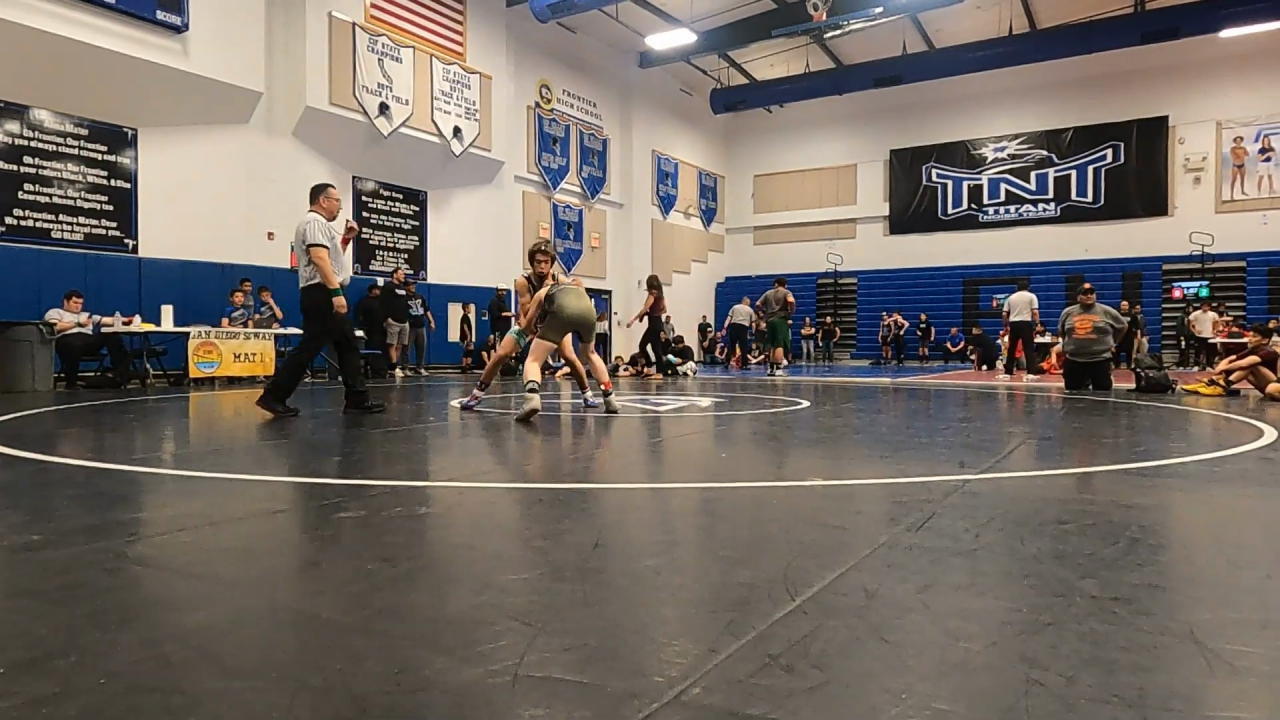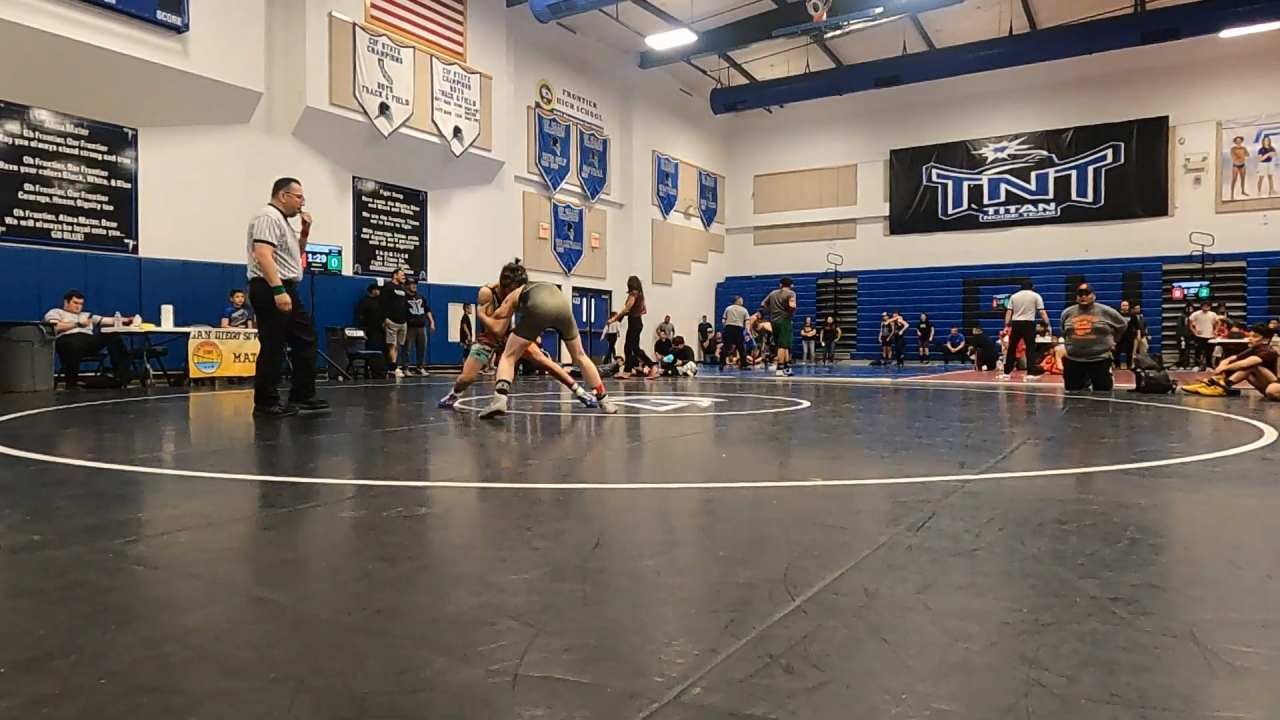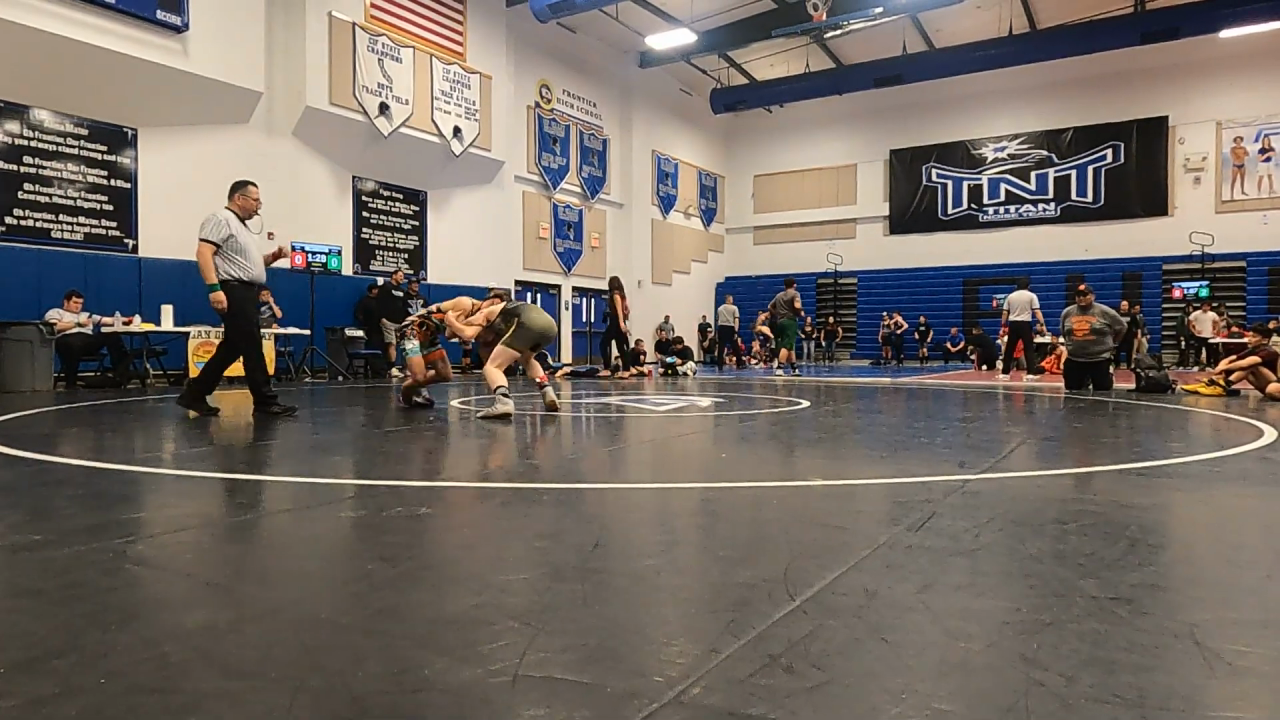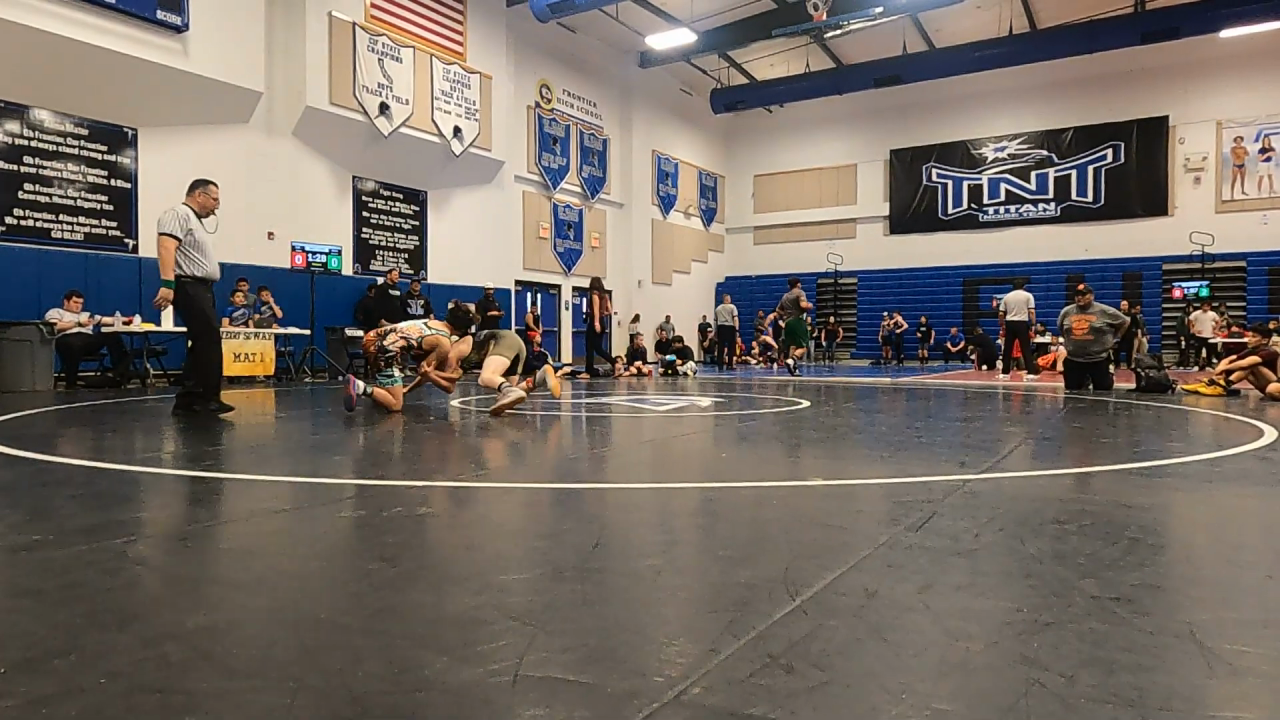
dt=0.3s
person 1, frame 1
left shoulder: (320, 225)
right shoulder: (314, 222)
right elbow: (321, 260)
left wrist: (346, 240)
right wrist: (336, 292)
left hip: (323, 295)
right hip: (322, 296)
left knee: (347, 347)
right knee: (310, 348)
left ankle: (357, 400)
right ankle: (273, 396)
person 1, frame 2
left shoulder: (282, 220)
right shoulder: (268, 217)
left elbow: (294, 255)
right elbow: (263, 255)
left wrist: (304, 232)
right wrist: (278, 290)
left hip: (284, 290)
right hip: (271, 290)
left knee: (305, 340)
right knee: (274, 347)
left ankle: (303, 395)
right ankle: (266, 403)
person 1, frame 3
left shoulder: (243, 226)
right shoulder: (220, 220)
left elbow: (253, 262)
right elbow: (204, 254)
left wrist: (274, 256)
right wrist: (214, 288)
left hip: (246, 293)
right hip: (232, 291)
left knee: (231, 348)
right knee: (252, 348)
left ankle: (193, 395)
right ankle: (265, 403)
person 1, frame 4
left shoulder: (197, 222)
right shoulder: (179, 214)
right elbow: (166, 248)
left wrist: (209, 301)
right wrist: (168, 284)
left hip: (201, 289)
right hip: (189, 287)
left knee: (206, 343)
right knee: (209, 340)
left ankle: (189, 400)
right ankle: (205, 396)
